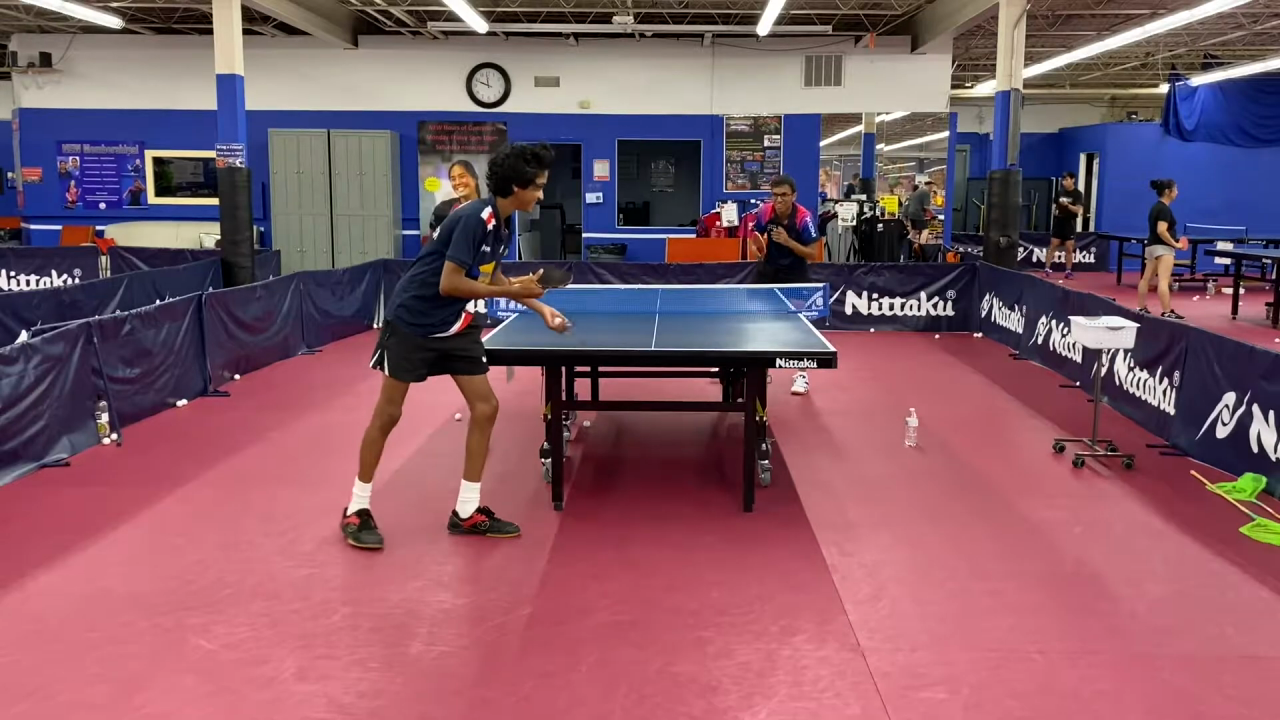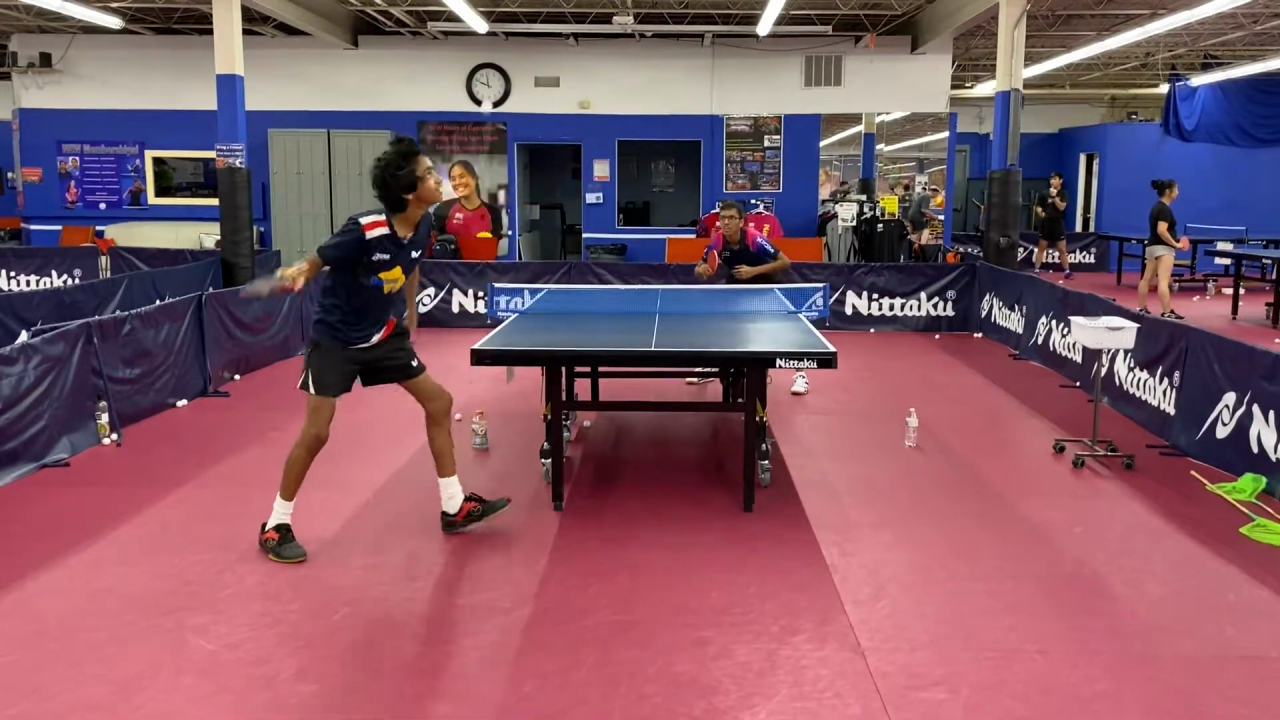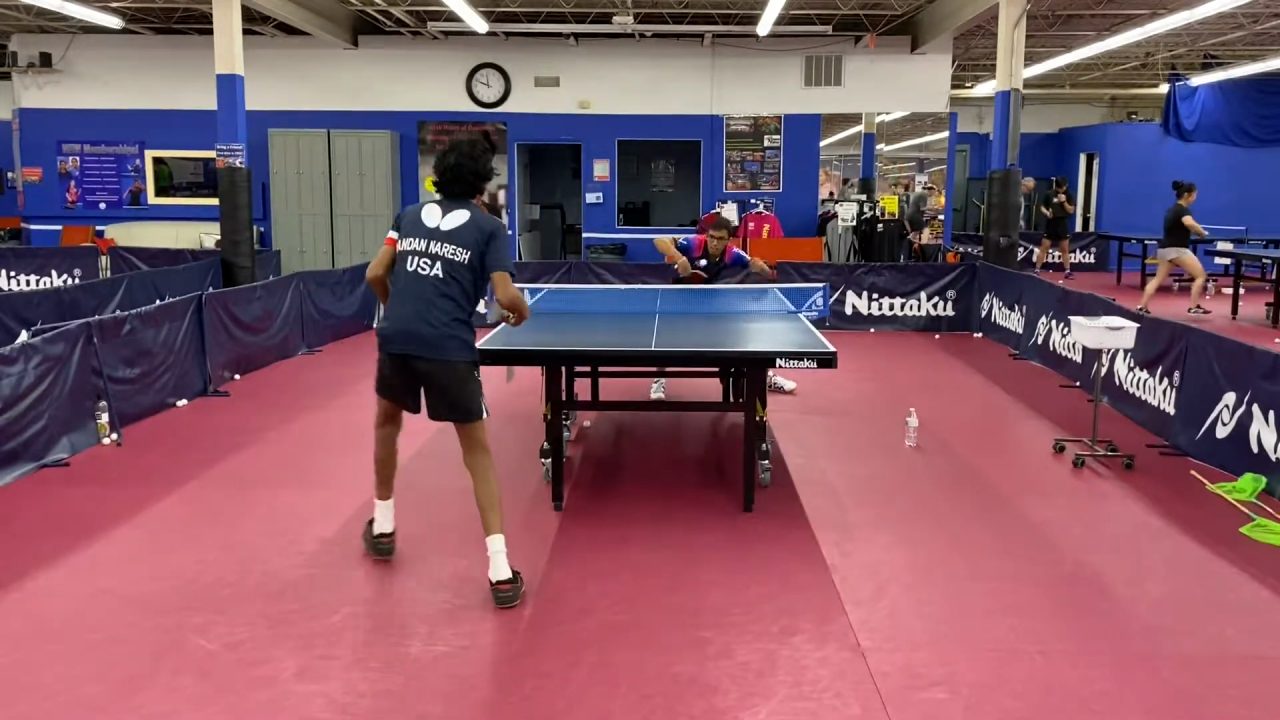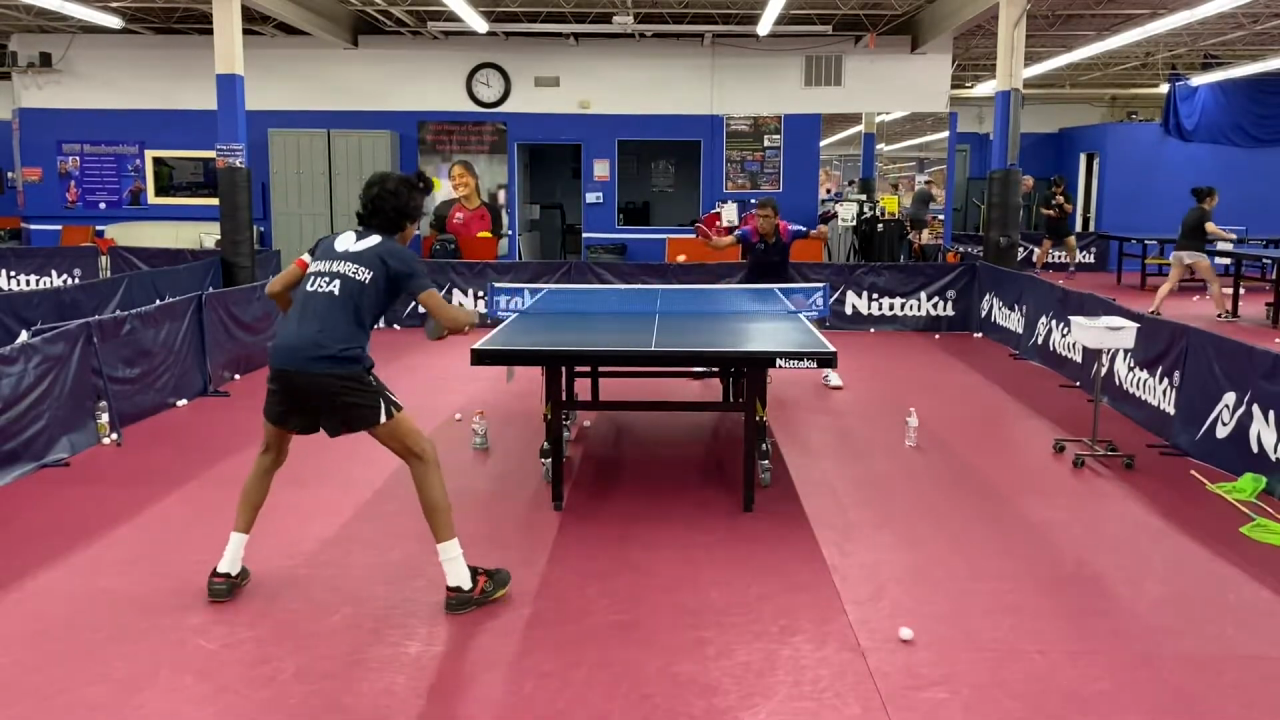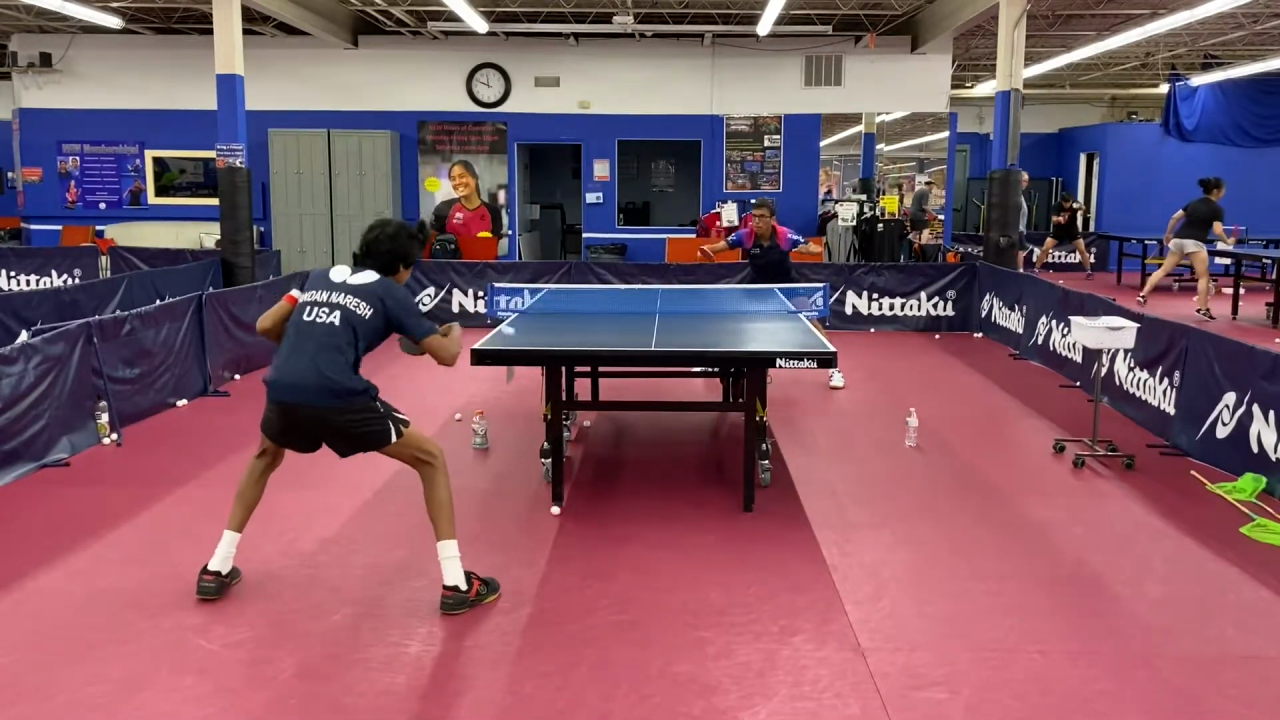
dt=1s
person 1, frame 1
left shoulder: (502, 225)
right shoulder: (474, 220)
left elbow: (495, 278)
right elbow: (449, 285)
left wrist: (542, 309)
right wrist: (509, 291)
left hip: (455, 327)
right hip: (411, 323)
left knee: (485, 408)
right knee: (387, 415)
left ankle: (467, 511)
right ankle: (358, 509)
person 1, frame 2
left shoulder: (424, 229)
right shoulder: (362, 229)
right elbow: (314, 264)
left wrist: (408, 312)
right wrist: (298, 272)
left hip: (383, 332)
right hip: (336, 335)
left knee: (439, 403)
right knee: (316, 434)
left ankle: (454, 506)
right ankle: (276, 525)
person 1, frame 3
left shoulder: (410, 216)
right shoulder: (489, 228)
left elbow: (375, 275)
right elbow: (506, 297)
right wrist: (517, 314)
left hip: (396, 340)
right hip: (448, 347)
left knee: (387, 424)
right knee: (479, 455)
left ankle: (382, 528)
right ankle: (502, 573)
person 1, frame 4
left shoulder: (330, 243)
right shoulder: (397, 256)
left elbow: (275, 290)
right elbow: (450, 321)
right wrist: (470, 316)
left hip: (283, 361)
right hip: (338, 368)
left knee: (270, 454)
right knee: (422, 455)
left ankle: (228, 569)
right ankle: (460, 581)
person 1, frame 5
left shoulder: (317, 278)
right shoulder: (391, 296)
left elbow: (265, 326)
right elbow: (445, 356)
right wrist: (458, 337)
left hip: (283, 390)
right hip: (339, 398)
left knee: (266, 457)
right knee: (431, 459)
left ankle: (218, 567)
right ankle: (455, 583)
person 2, frame 1
left shoulder: (804, 218)
right shoulder: (763, 213)
left elbow: (814, 255)
right elbow: (754, 240)
left wrist: (789, 243)
right wrist: (757, 247)
left hip: (794, 273)
right hip: (768, 270)
left ankle: (801, 374)
person 2, frame 2
left shoulder: (755, 239)
right shoulder: (716, 241)
left elbow: (785, 262)
right elbow: (699, 270)
left wrist: (754, 271)
right wrist: (703, 270)
left hip: (766, 285)
right hip: (736, 285)
left ankle: (800, 375)
right ankle: (709, 367)
person 2, frame 3
left shoulder: (732, 253)
right shoulder: (693, 243)
left elbow: (765, 270)
right elbow: (660, 241)
left wrist: (761, 267)
right wrist: (679, 258)
left ankle: (767, 377)
right ankle: (660, 380)
person 2, frame 4
left shoulder: (788, 230)
right shoulder: (748, 232)
left elbow: (820, 236)
right elbow: (721, 242)
left wrist: (821, 232)
right wrist: (711, 239)
left hip: (782, 286)
left ankle: (827, 370)
person 2, frame 5
left shoulder: (785, 235)
right shoulder: (744, 235)
left elbow: (817, 249)
right elbow: (715, 248)
left wrist: (805, 250)
right wrist: (706, 251)
left hip: (785, 285)
right hip: (757, 286)
left knee: (810, 321)
left ankle: (833, 369)
